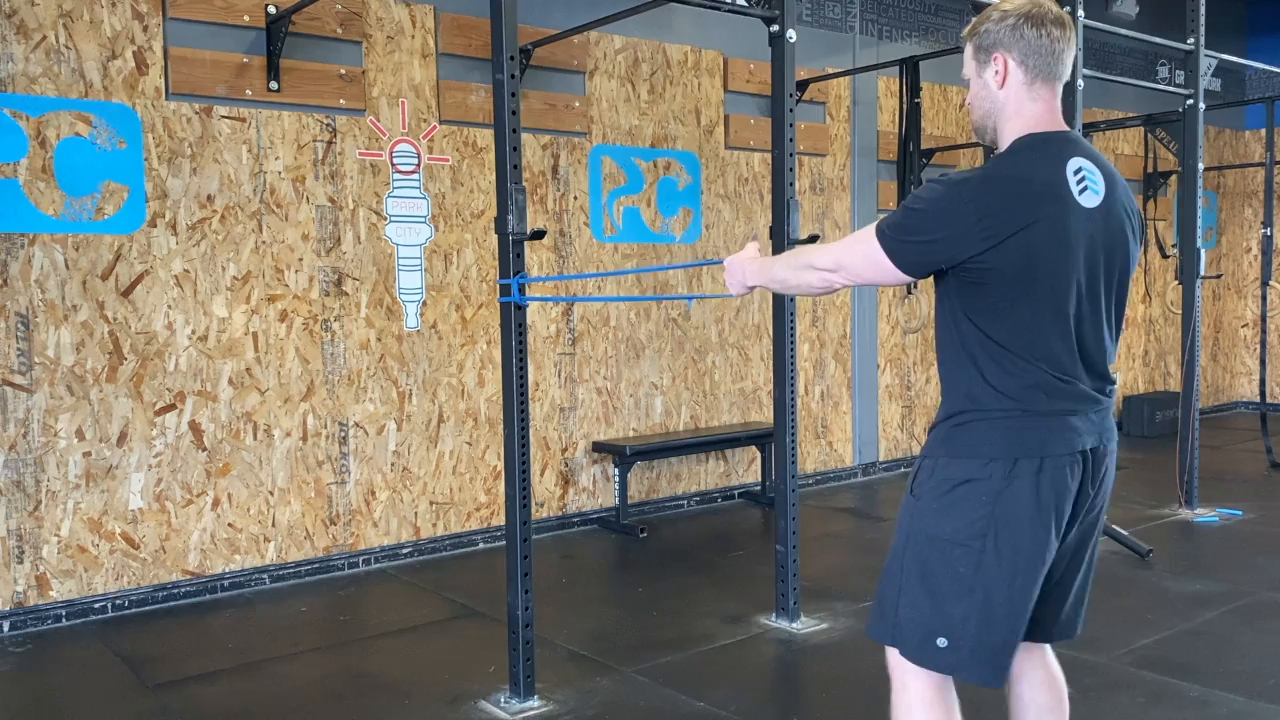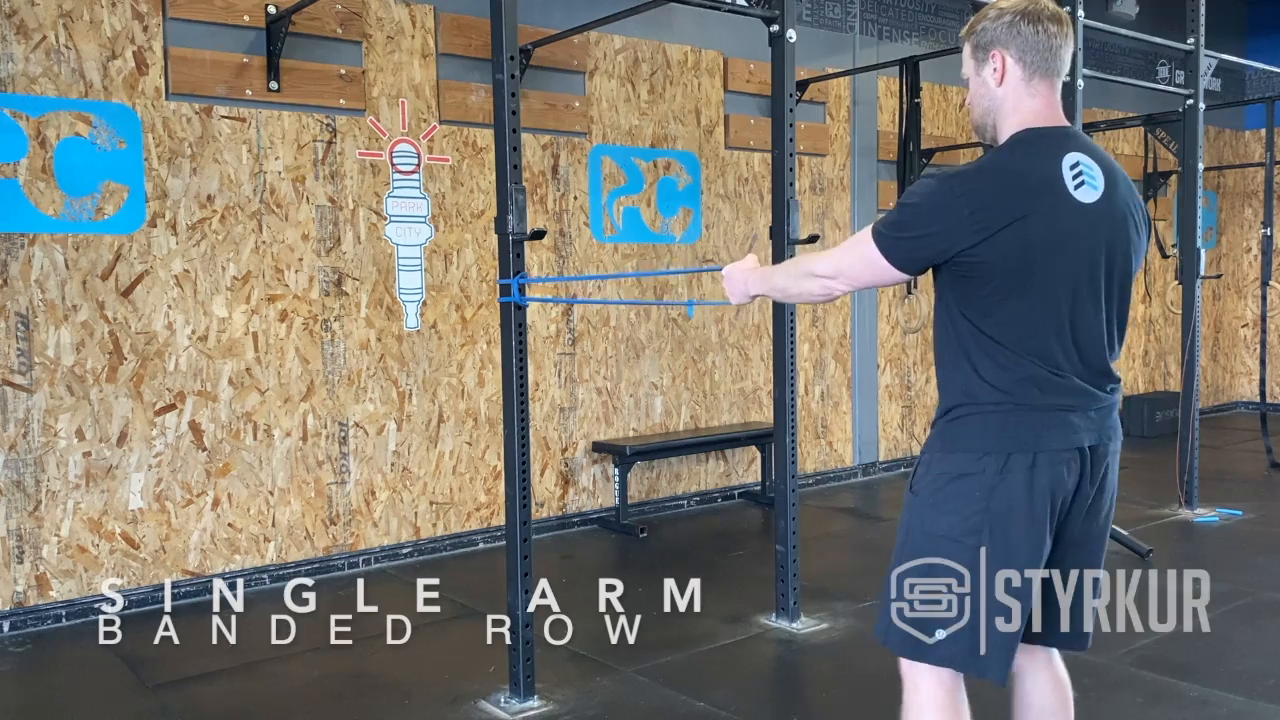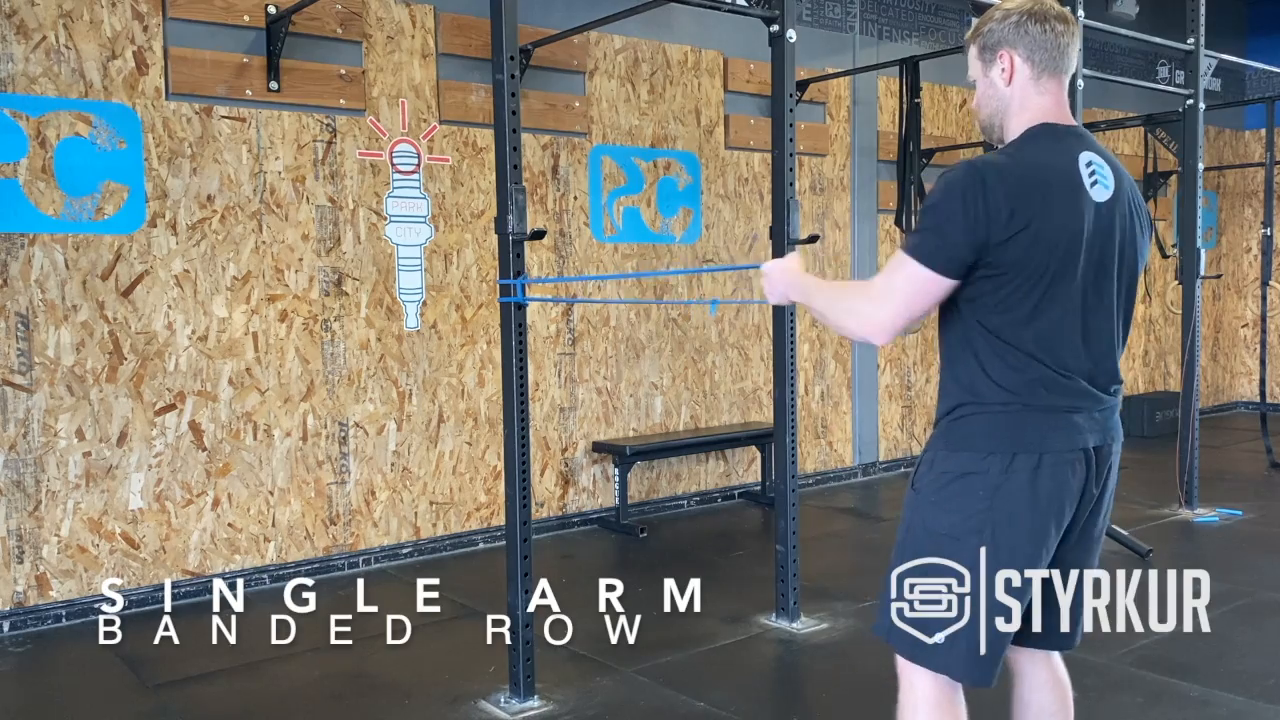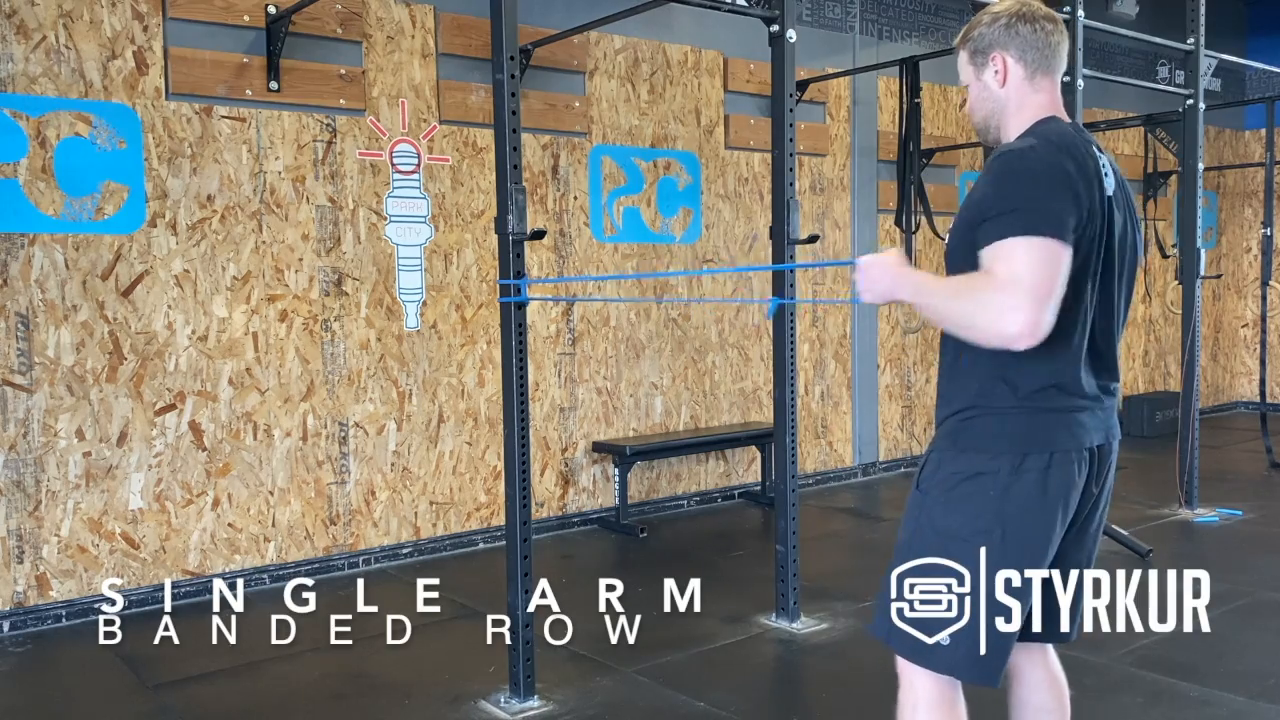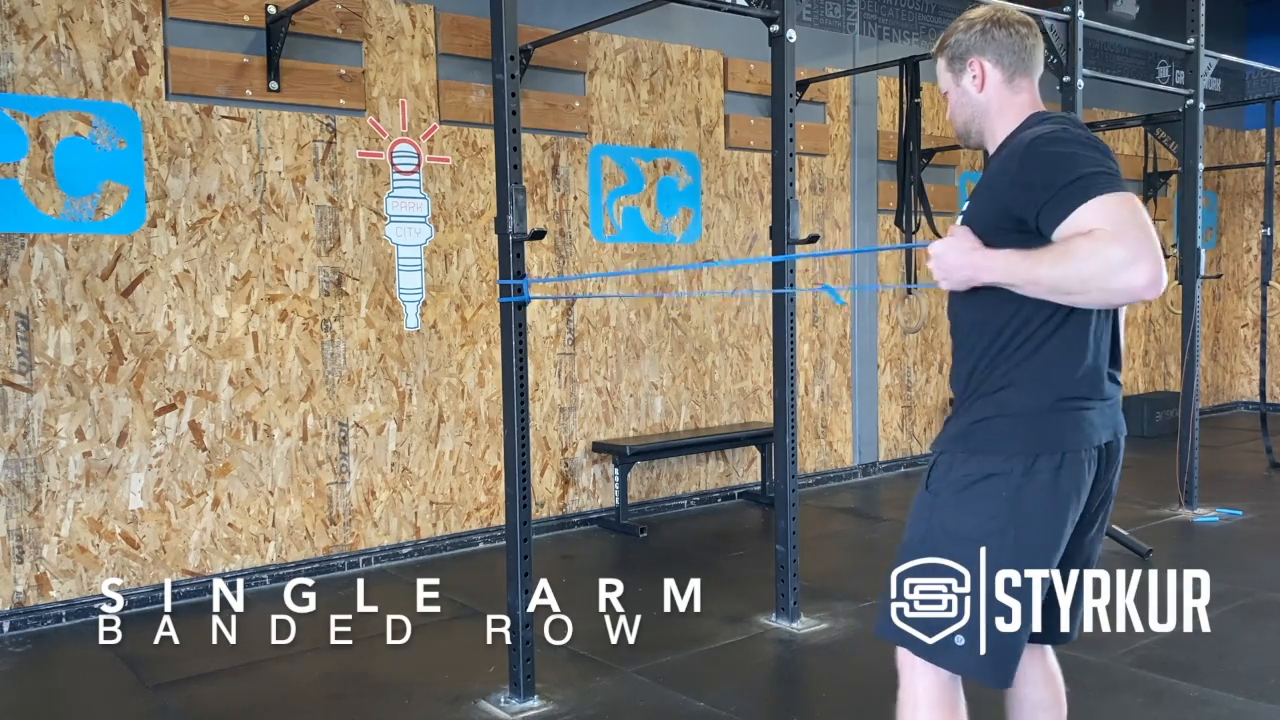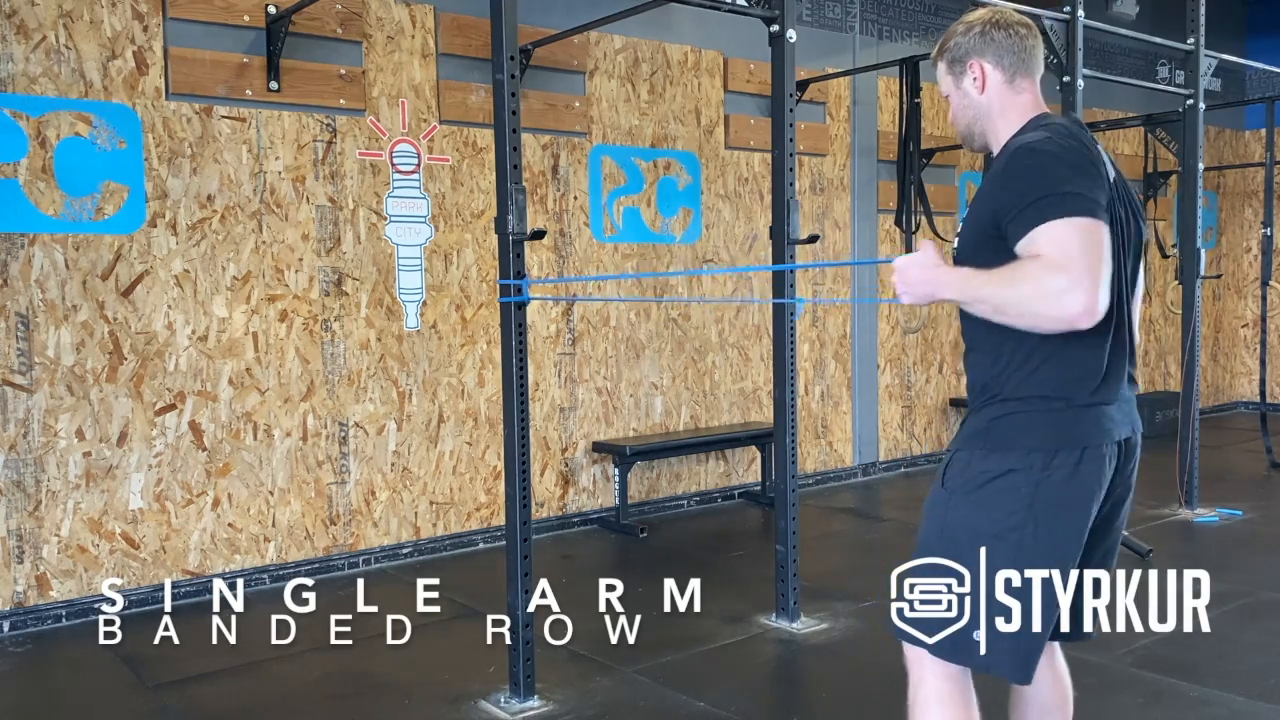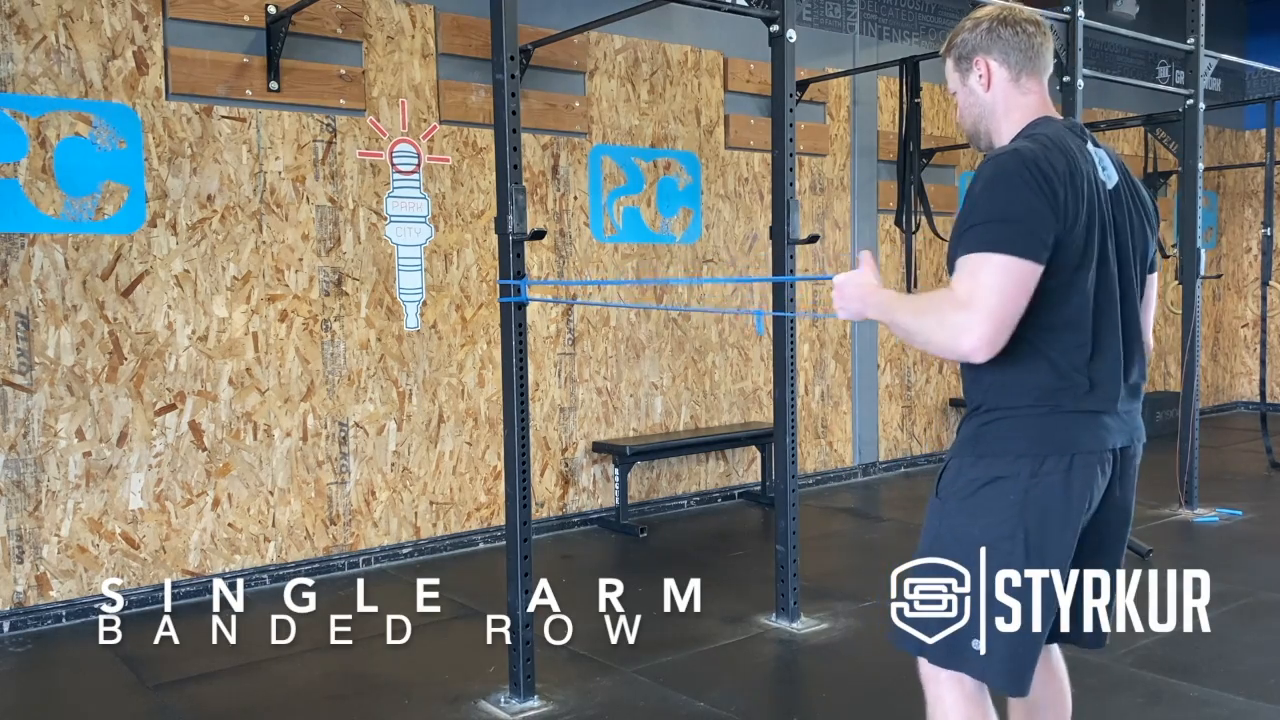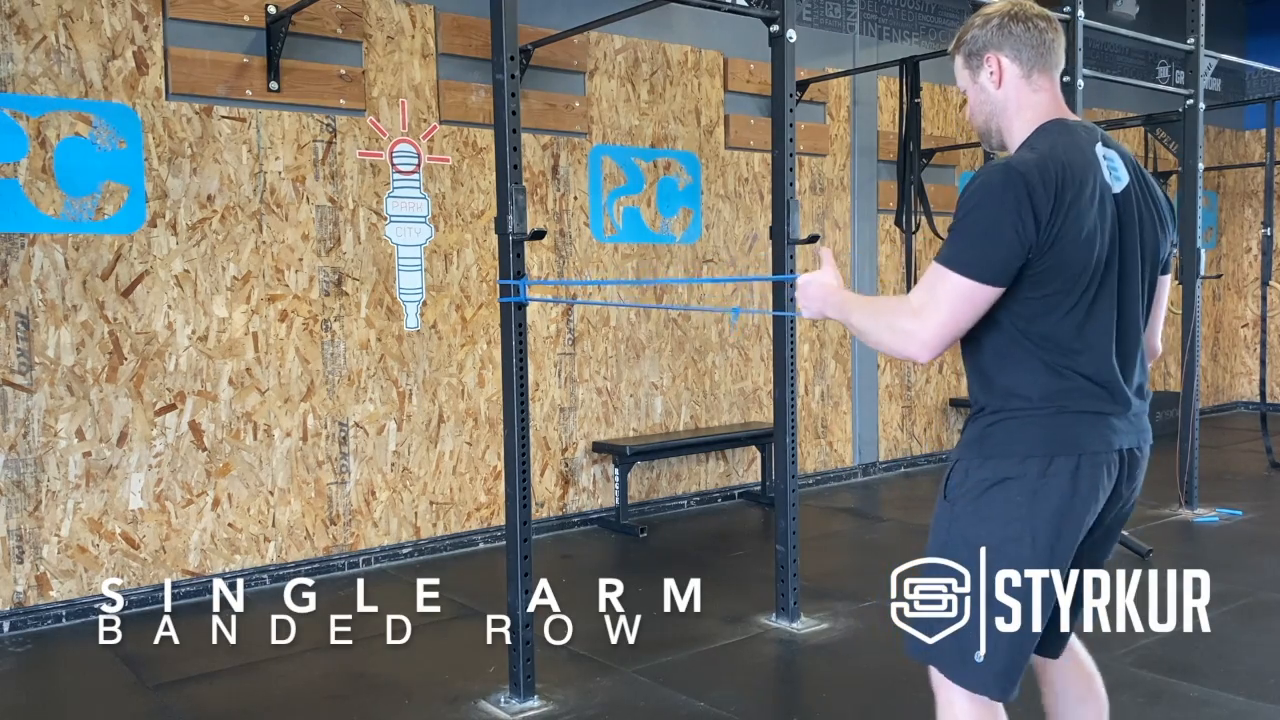
dt=0.2s
person 1, frame 1
left shoulder: (976, 199)
right shoulder: (1116, 192)
left elbow: (832, 267)
left wrist: (751, 270)
left hip: (995, 459)
right hip: (1083, 449)
left knee: (916, 659)
right knee: (1024, 640)
person 1, frame 2
left shoulder: (966, 193)
right shoulder: (1120, 189)
left elbow: (830, 274)
left wrist: (754, 279)
left hip: (993, 454)
right hip: (1089, 447)
left knee: (929, 659)
right knee: (1031, 642)
person 1, frame 3
left shoulder: (987, 182)
right shoulder: (1120, 187)
left elbow: (875, 320)
left wrist: (794, 283)
left hip: (997, 452)
right hip: (1088, 445)
left knee: (925, 656)
right knee: (1029, 641)
person 1, frame 4
left shoulder: (1034, 163)
right shoulder: (1098, 172)
left elbow: (1014, 320)
left wrist: (907, 282)
left hip: (1002, 450)
right hip: (1081, 442)
left knee: (924, 656)
right knee: (1024, 640)
person 1, frame 5
left shoulder: (1049, 151)
right shoulder: (1042, 159)
left elbow: (1134, 267)
left wrist: (984, 262)
left hip: (1008, 447)
right hip: (1077, 438)
left knee: (925, 654)
right knee: (1022, 641)
person 1, frame 6
left shoulder: (1037, 158)
right shoulder: (1087, 160)
left elbow: (1078, 296)
right elbow: (1099, 308)
left wrist: (941, 279)
left hip: (1027, 443)
right hip: (1101, 435)
left knee: (932, 649)
right knee: (1029, 638)
person 1, frame 7
left shoulder: (1018, 172)
right shoulder: (1117, 177)
left elbow: (972, 331)
right elbow: (1139, 335)
left wrist: (874, 299)
left hip: (1021, 455)
right hip: (1112, 444)
right knee: (1027, 643)
person 1, frame 8
left shoulder: (1016, 183)
right shoulder: (1137, 180)
left elbow: (917, 333)
right elbow: (1149, 339)
left wrist: (832, 299)
left hip: (1026, 457)
right hip: (1117, 449)
right knee: (1052, 638)
